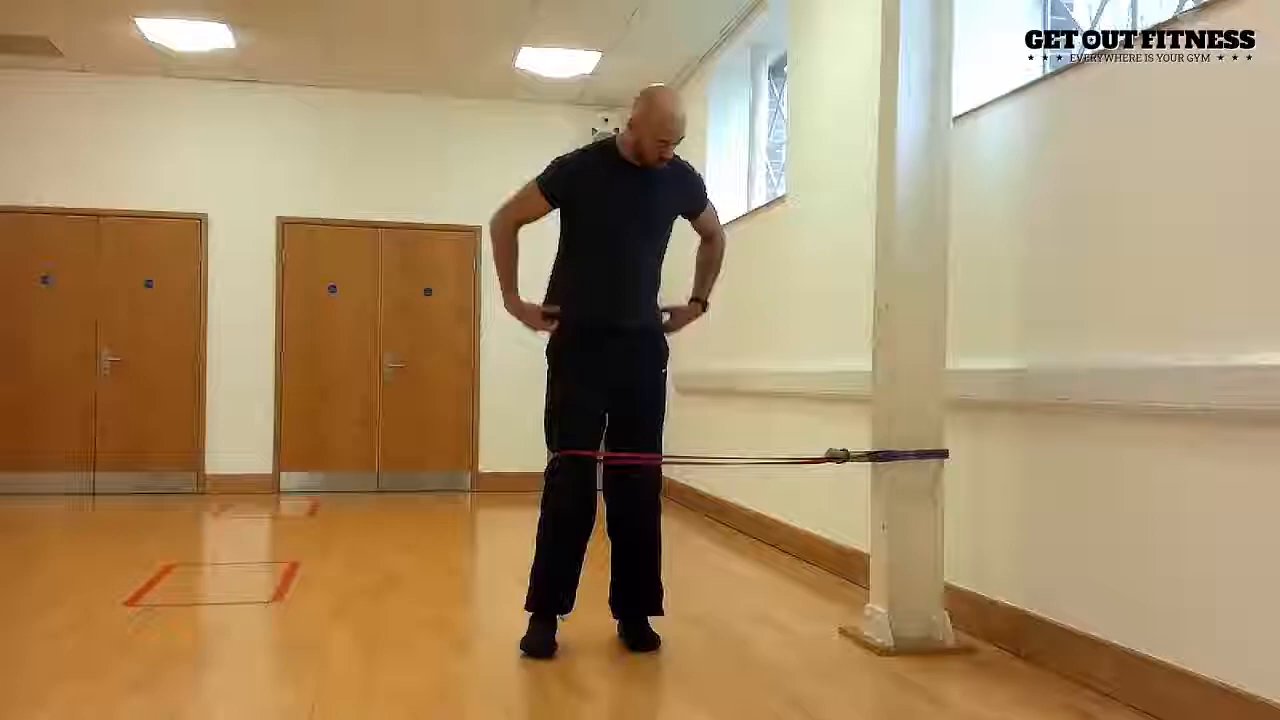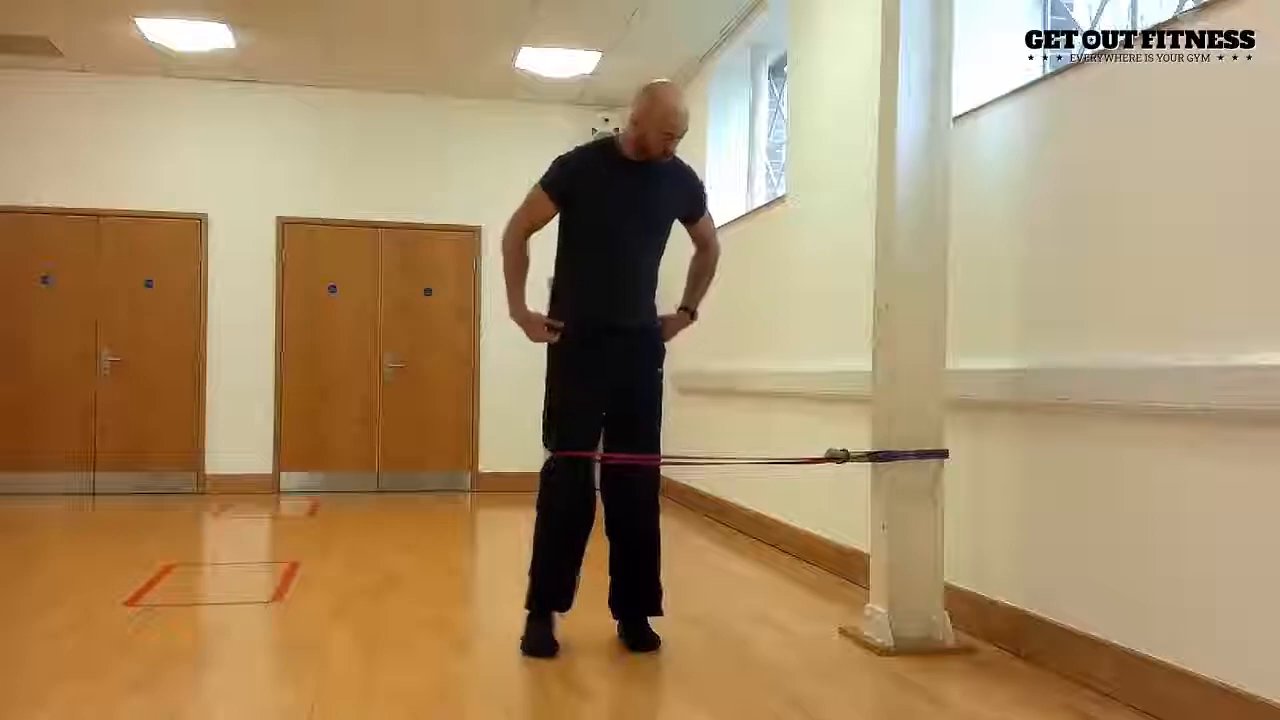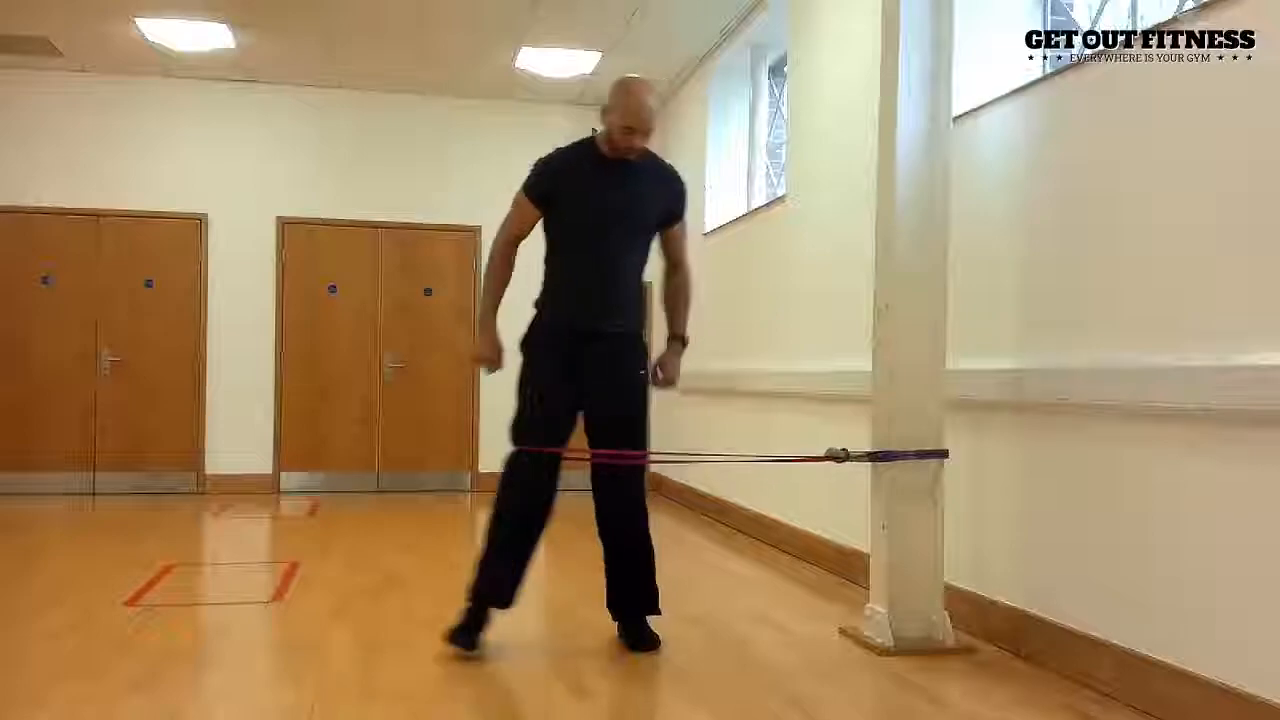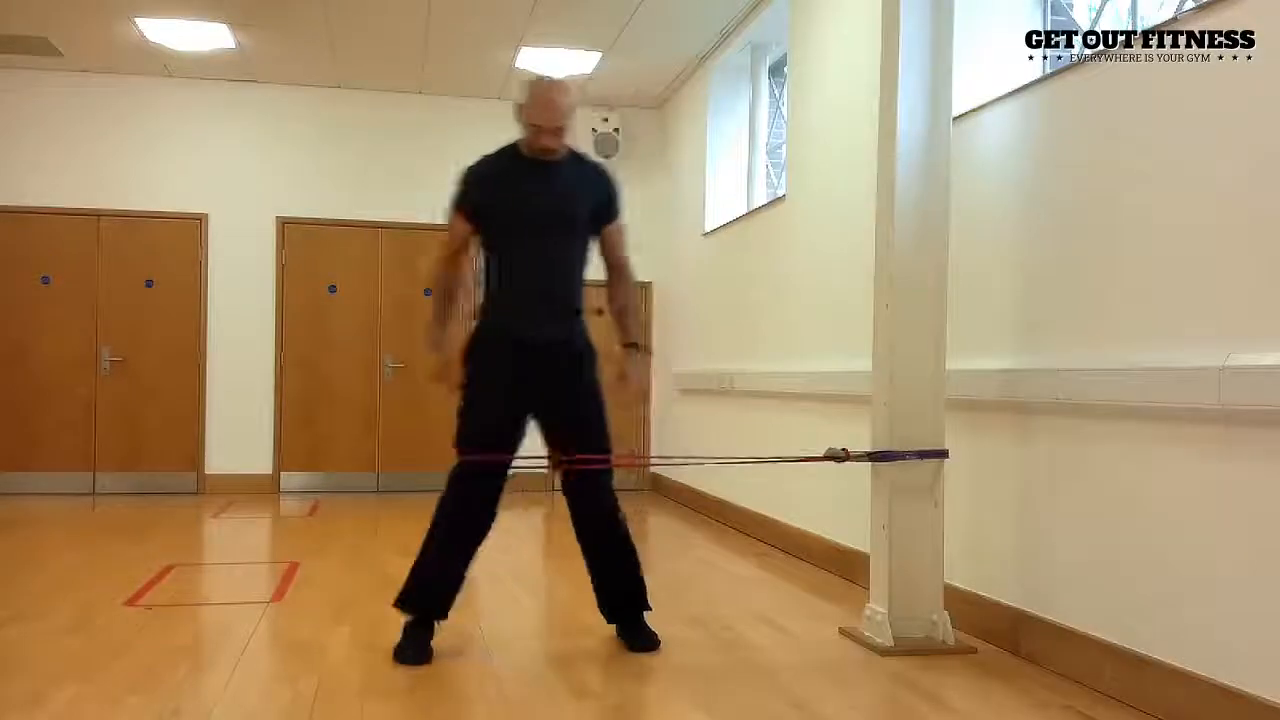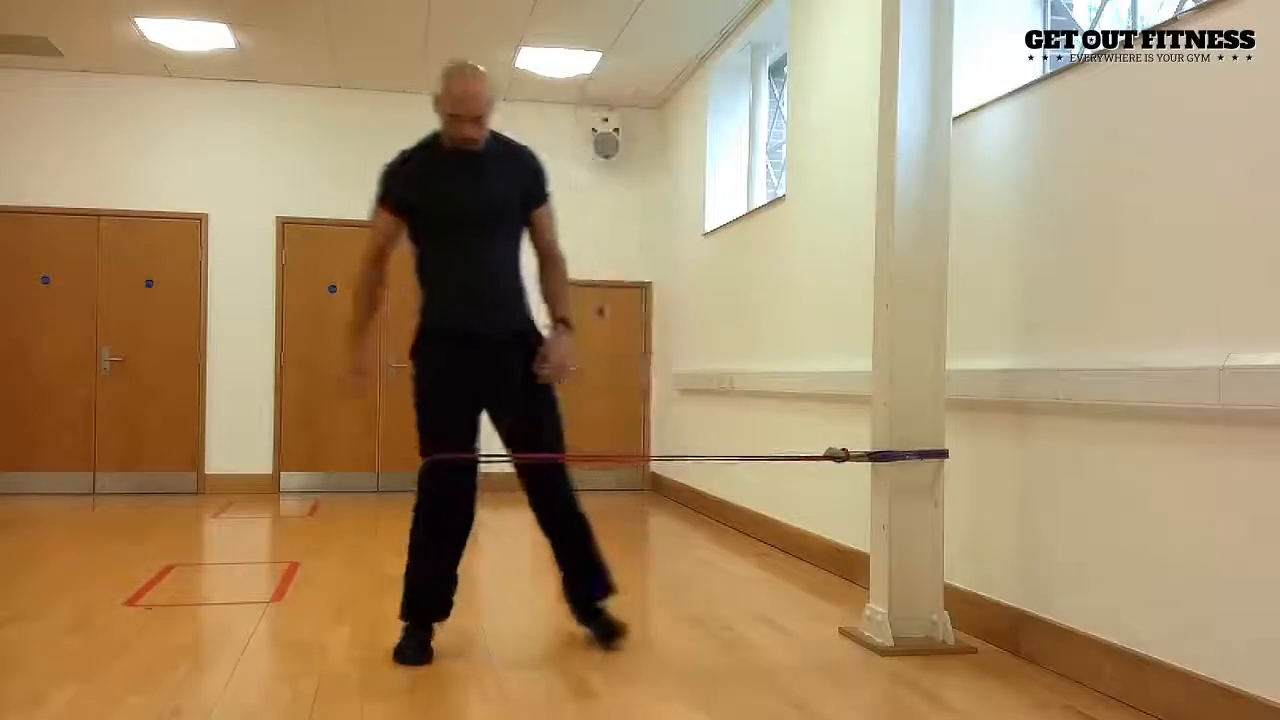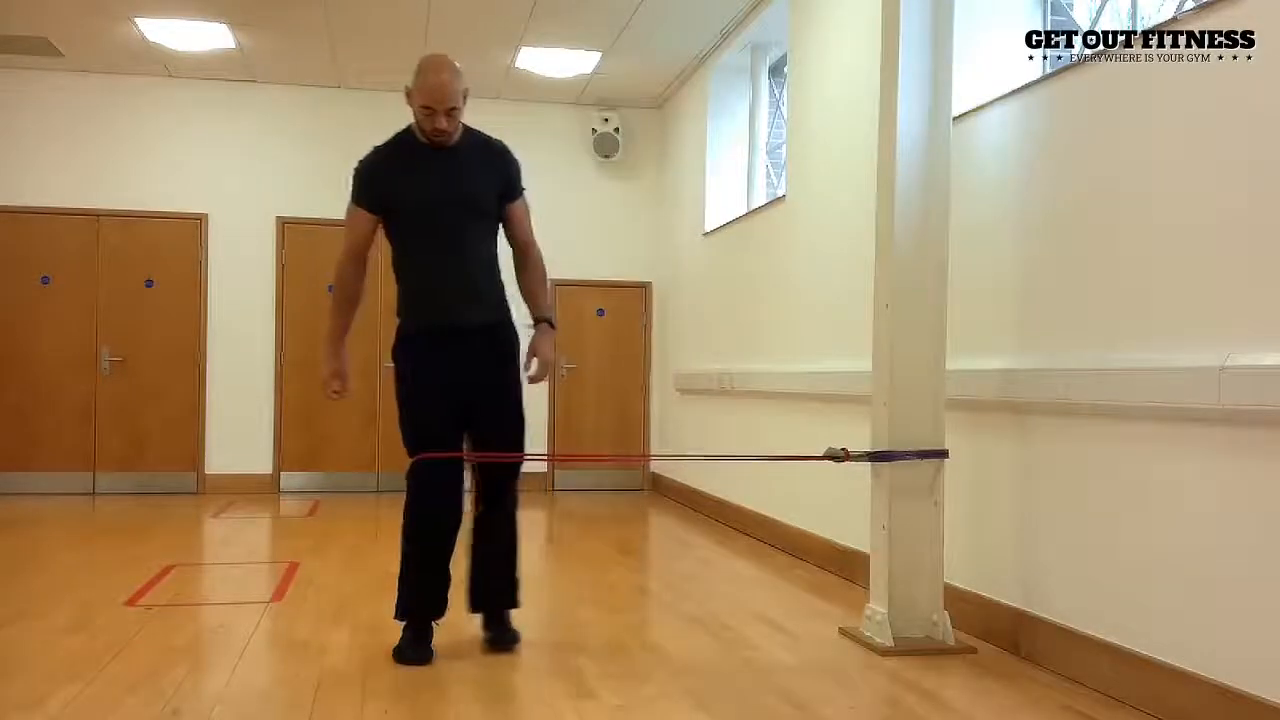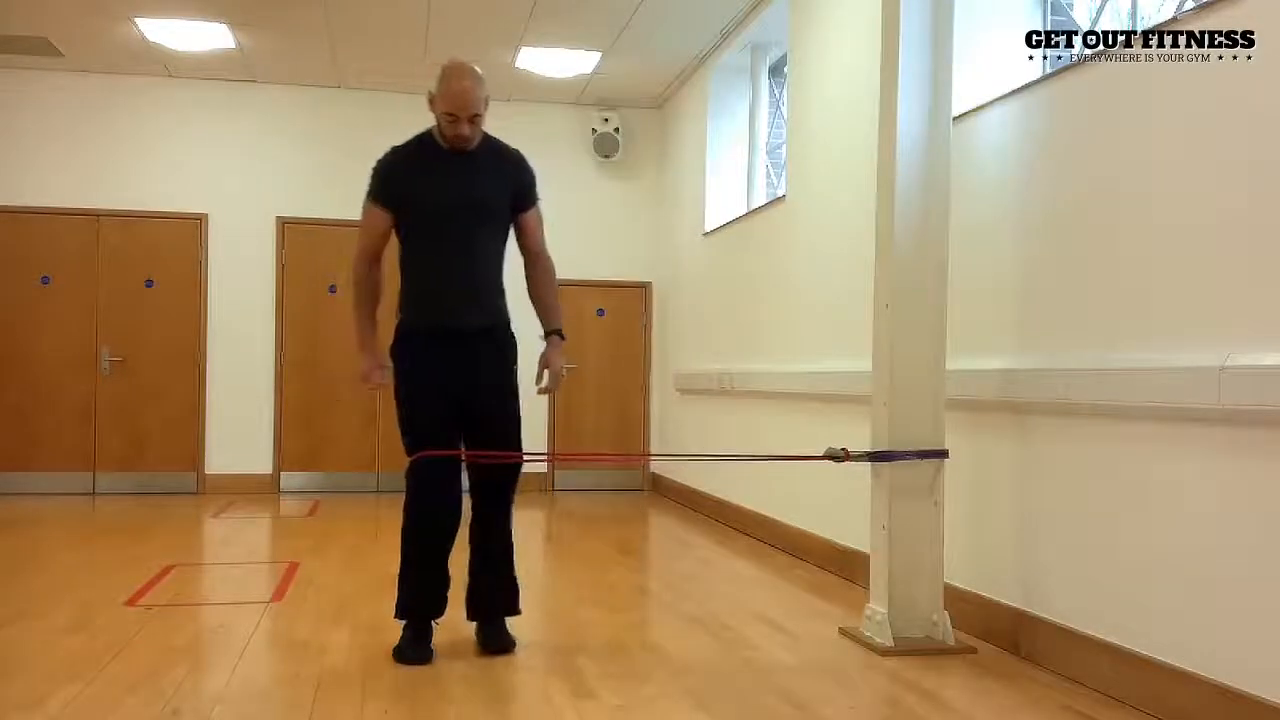
dt=0.3s
person 1, frame 1
left shoulder: (682, 180)
right shoulder: (577, 170)
left elbow: (714, 237)
right elbow: (504, 222)
left wrist: (698, 301)
right wrist: (513, 300)
left hip: (643, 345)
right hip: (578, 342)
left knee: (639, 481)
right knee: (570, 476)
left ankle: (634, 611)
right ankle: (545, 613)
person 1, frame 2
left shoulder: (682, 182)
right shoulder: (578, 168)
left elbow: (708, 246)
right elbow: (517, 230)
left wrist: (687, 311)
right wrist: (519, 309)
left hip: (641, 345)
right hip: (577, 343)
left knee: (636, 481)
right knee: (568, 475)
left ankle: (634, 610)
right ankle: (542, 611)
person 1, frame 3
left shoulder: (665, 183)
right shoulder: (558, 170)
left elbow: (676, 269)
right elbow: (506, 243)
left wrist: (677, 345)
right wrist: (486, 325)
left hip: (622, 349)
right hip: (554, 341)
left knee: (623, 483)
right knee: (530, 471)
left ankle: (633, 613)
right ankle: (480, 605)
person 1, frame 4
left shoulder: (594, 181)
right shoulder: (486, 177)
left elbow: (618, 270)
right elbow: (451, 260)
left wrist: (632, 345)
right wrist: (438, 340)
left hip: (567, 352)
right hip: (497, 350)
left knee: (592, 486)
right knee: (474, 481)
left ankle: (627, 612)
right ankle: (421, 616)
person 1, frame 5
left shoulder: (521, 165)
right shoulder: (408, 172)
left elbow: (549, 253)
right elbow: (376, 259)
left wrist: (562, 329)
right wrist: (360, 340)
left hip: (514, 342)
right hip: (443, 347)
left knee: (546, 474)
right knee: (445, 482)
left ankle: (588, 599)
right ankle: (420, 619)
person 1, frame 6
left shoulder: (496, 159)
right shoulder: (381, 168)
left elbow: (525, 248)
right elbow: (352, 261)
left wrist: (544, 325)
right wrist: (334, 347)
left hip: (492, 339)
right hip: (422, 344)
left knee: (500, 476)
right knee: (432, 481)
left ankle: (494, 606)
right ankle: (419, 618)
person 1, frame 7
left shoulder: (512, 167)
right shoulder: (398, 167)
left elbow: (536, 257)
right elbow: (368, 260)
left wrist: (554, 335)
right wrist: (368, 344)
left hip: (491, 343)
right hip: (421, 345)
left knee: (497, 477)
right knee: (431, 482)
left ankle: (491, 611)
right ankle: (418, 618)
